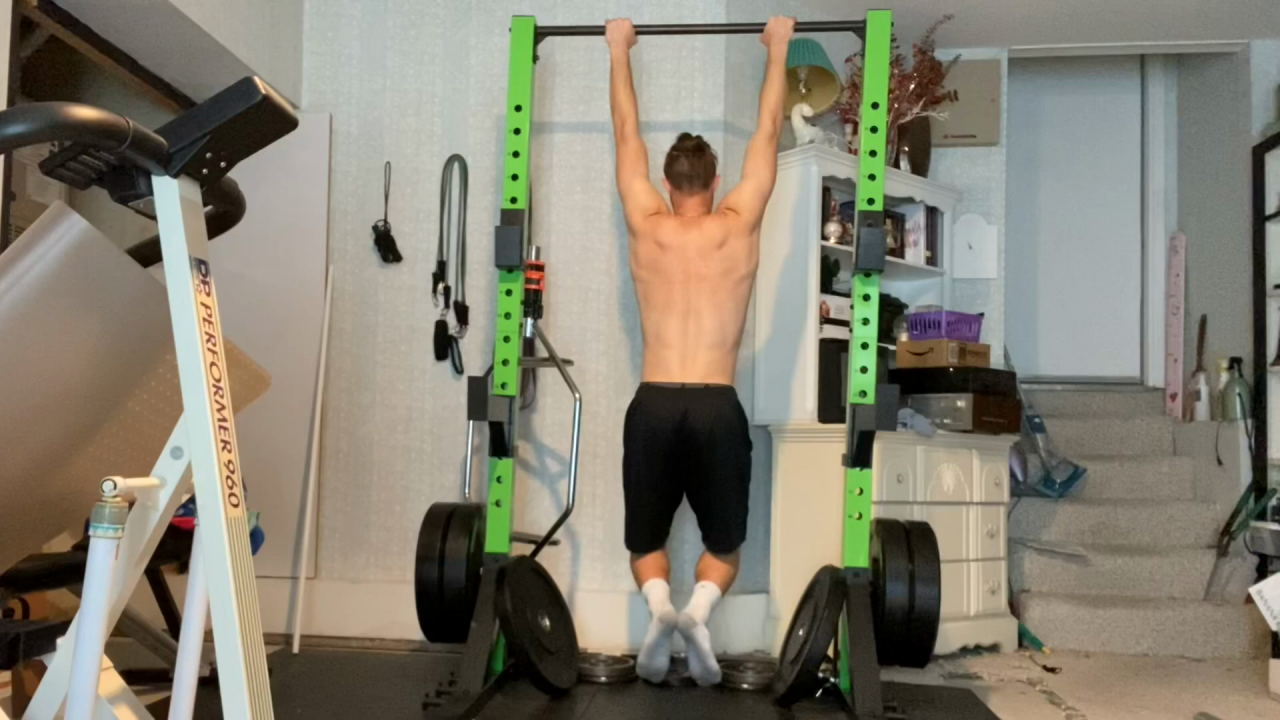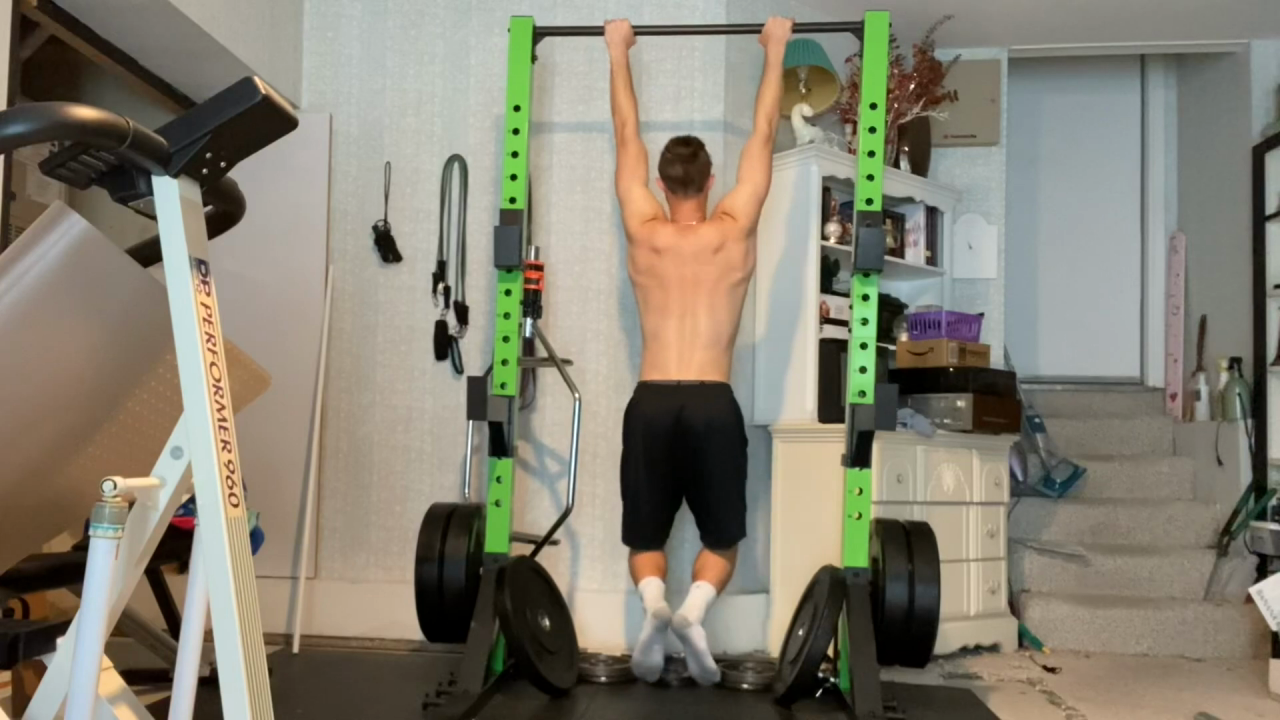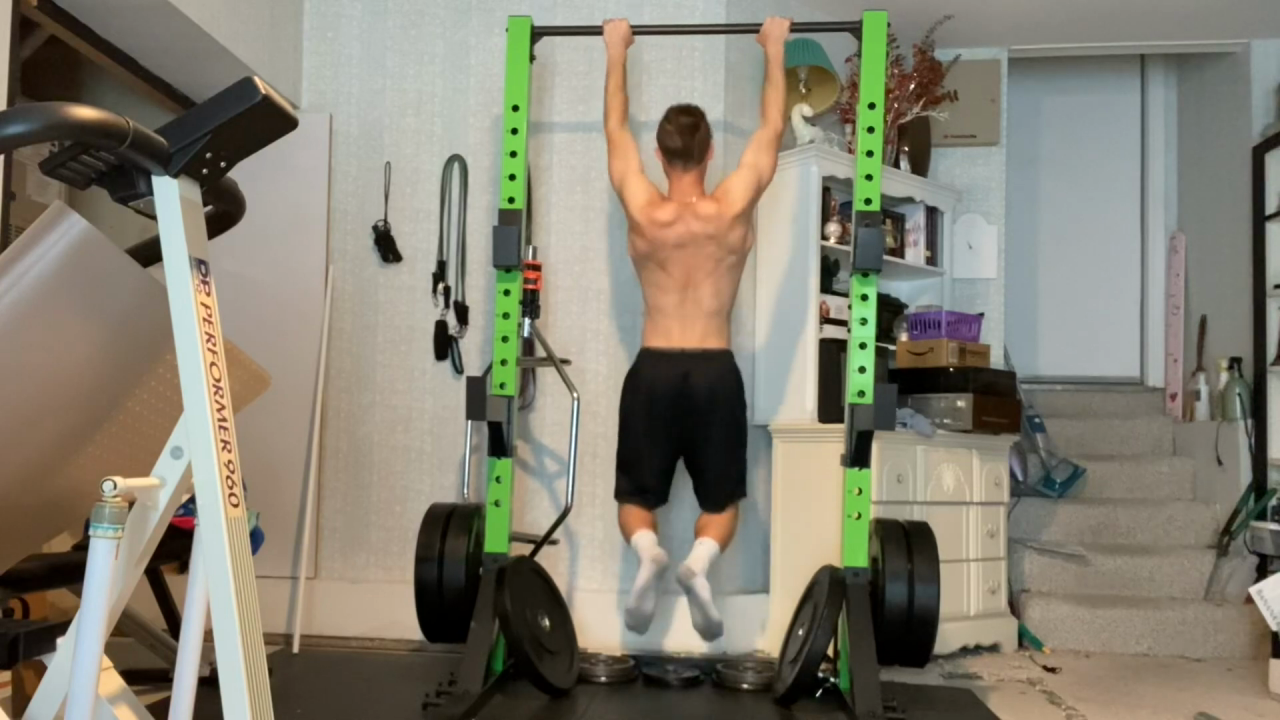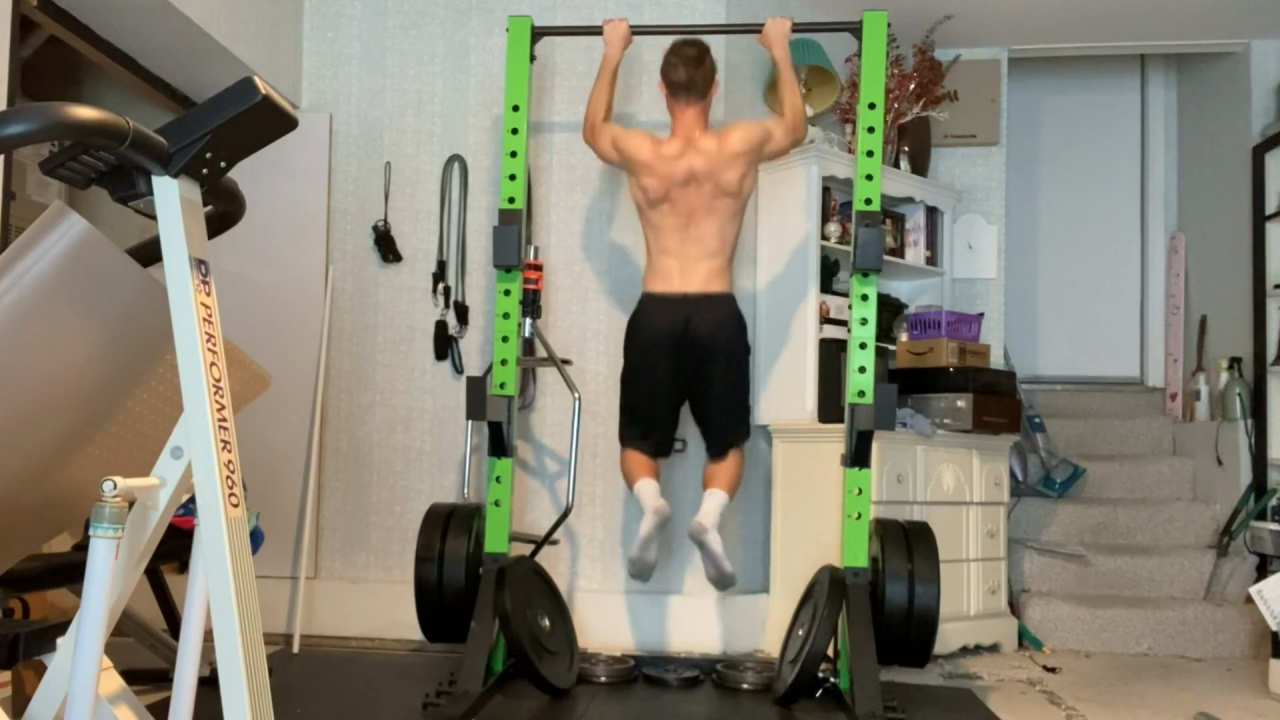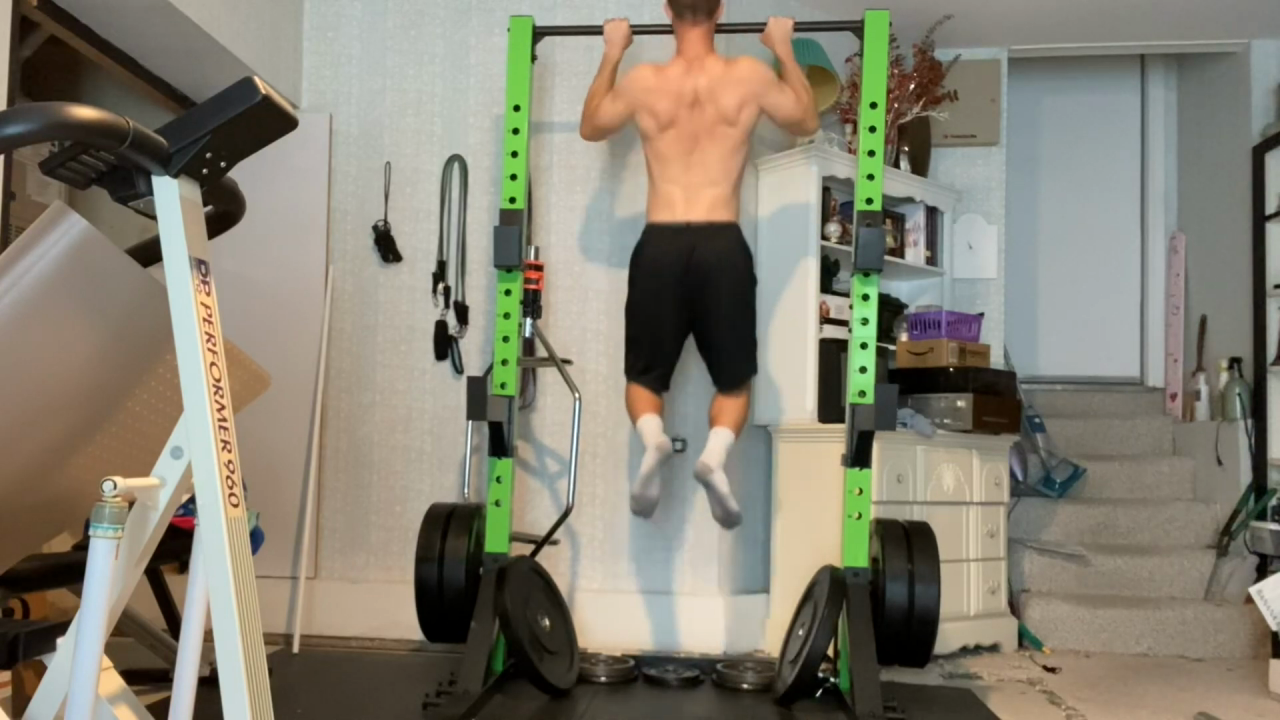
dt=0.3s
person 1, frame 1
left shoulder: (646, 229)
right shoulder: (739, 228)
left elbow: (627, 133)
right elbow: (766, 132)
left wrist: (619, 51)
right wrist: (777, 51)
left hip: (653, 407)
right hip: (717, 409)
left knee: (647, 541)
right knee: (723, 545)
left ankle: (660, 604)
right ankle: (699, 607)
person 1, frame 2
left shoulder: (643, 233)
right shoulder: (734, 233)
left elbow: (627, 136)
right elbow: (762, 135)
left wrist: (618, 51)
right wrist: (775, 50)
left hip: (650, 405)
right hip: (714, 407)
left knee: (645, 541)
right knee: (721, 542)
left ankle: (654, 603)
right ankle: (694, 608)
person 1, frame 3
left shoulder: (641, 212)
right shoulder: (734, 209)
left elbow: (614, 129)
right elbow: (773, 129)
left wrist: (616, 51)
right wrist: (774, 51)
left hip: (654, 371)
right hip: (715, 372)
left knee: (635, 496)
right knee: (721, 500)
left ankle: (647, 553)
right ankle: (699, 562)
person 1, frame 4
left shoulder: (640, 156)
right shoulder: (740, 149)
left elbow: (591, 128)
right elbow: (795, 127)
left wrist: (612, 54)
right wrist: (780, 52)
left hip: (655, 316)
right hip: (718, 317)
left knee: (638, 444)
right knee: (726, 447)
left ankle: (652, 502)
right ankle: (709, 517)
person 1, frame 5
left shoulder: (642, 81)
right shoulder: (748, 74)
left elbow: (590, 127)
right elbow: (807, 121)
left wrist: (612, 55)
right wrist: (784, 51)
left hip: (660, 247)
right hip: (721, 247)
left knee: (643, 377)
right knee: (733, 381)
left ankle: (652, 440)
right ankle: (715, 454)
